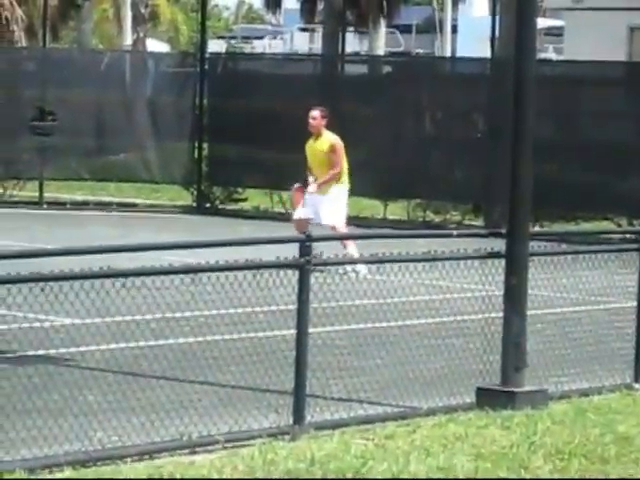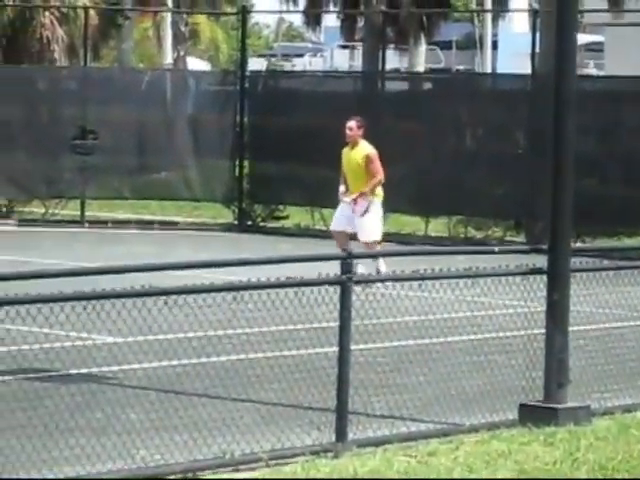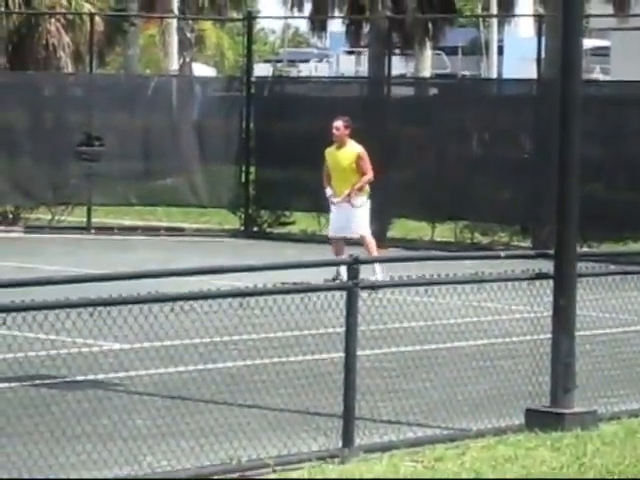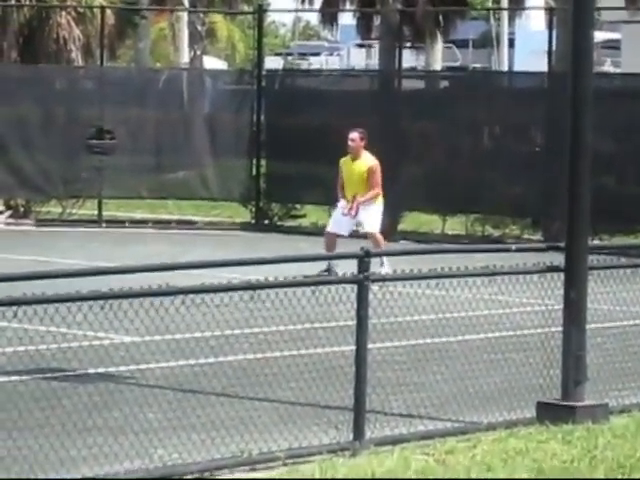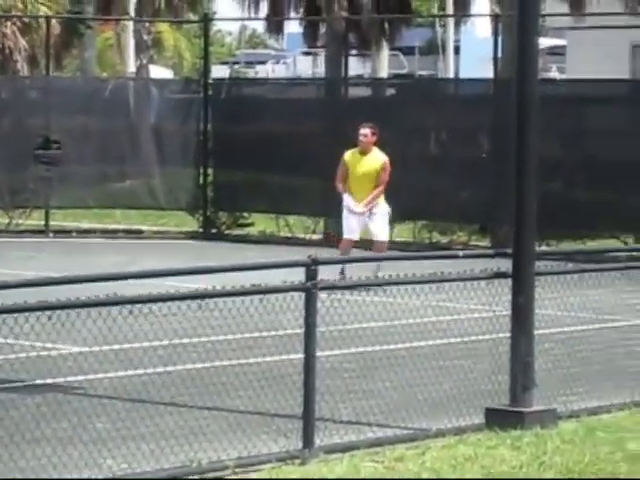
dt=0.4s
person 1, frame 1
left shoulder: (333, 142)
right shoulder: (310, 144)
left elbow: (339, 170)
left wrist: (317, 184)
right wrist: (311, 181)
left hip: (335, 188)
right hip: (317, 189)
left knee: (336, 225)
right knee: (299, 220)
left ankle: (356, 262)
person 1, frame 2
left shoulder: (369, 152)
right shoulder: (345, 151)
left elbow: (379, 177)
left wrist: (361, 195)
right wrist: (342, 188)
left hip: (368, 200)
right hip: (350, 199)
left knee: (367, 239)
right knee: (337, 230)
left ankle: (382, 272)
person 1, frame 3
left shoulder: (357, 151)
right shoulder: (329, 152)
left elbow: (369, 175)
right elbow: (326, 175)
left wrist: (355, 190)
right wrist: (328, 189)
left hip: (356, 199)
right hip: (338, 199)
left knee: (363, 233)
right knee: (335, 237)
left ankle: (377, 271)
right ankle: (341, 274)
person 1, frame 4
left shoulder: (371, 163)
right shoulder: (344, 162)
left elbow: (376, 190)
right elbow: (341, 185)
left wrist: (358, 202)
right wrist: (343, 200)
left hip: (370, 205)
right hip: (349, 205)
left knee: (372, 232)
right knee: (330, 233)
left ankle: (384, 266)
right ankle: (331, 266)
person 1, frame 5
left shoulder: (382, 160)
right shoulder: (348, 157)
left elbow: (381, 187)
right elbow: (339, 181)
left wrist: (364, 204)
right wrist: (347, 199)
left hip: (375, 204)
right hip: (352, 205)
left knee: (381, 241)
right knee: (349, 239)
left ankle: (377, 272)
right ankle: (343, 271)
